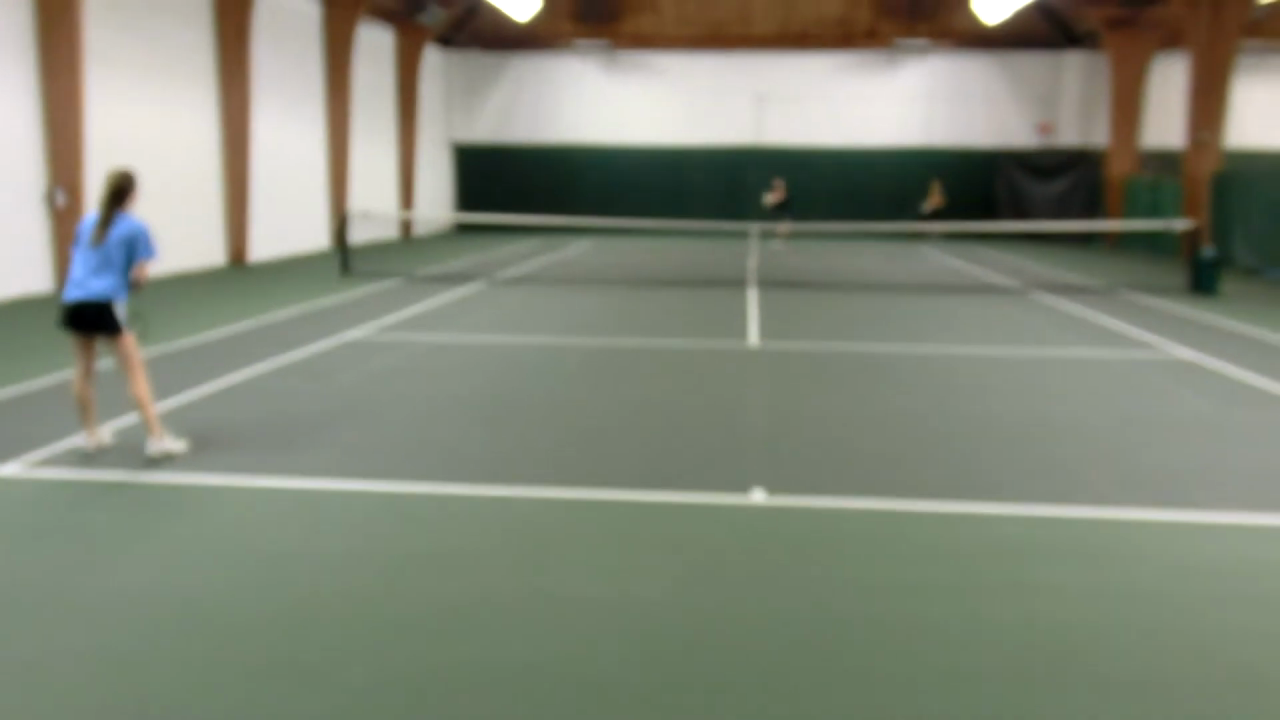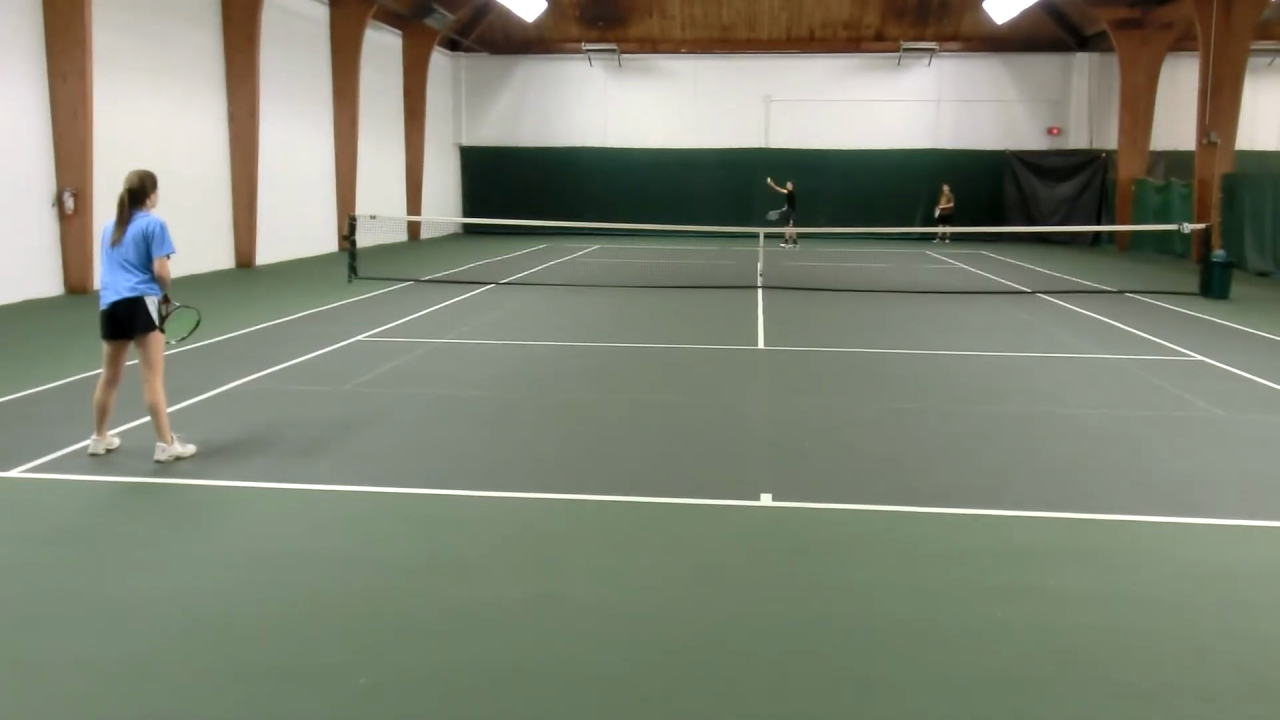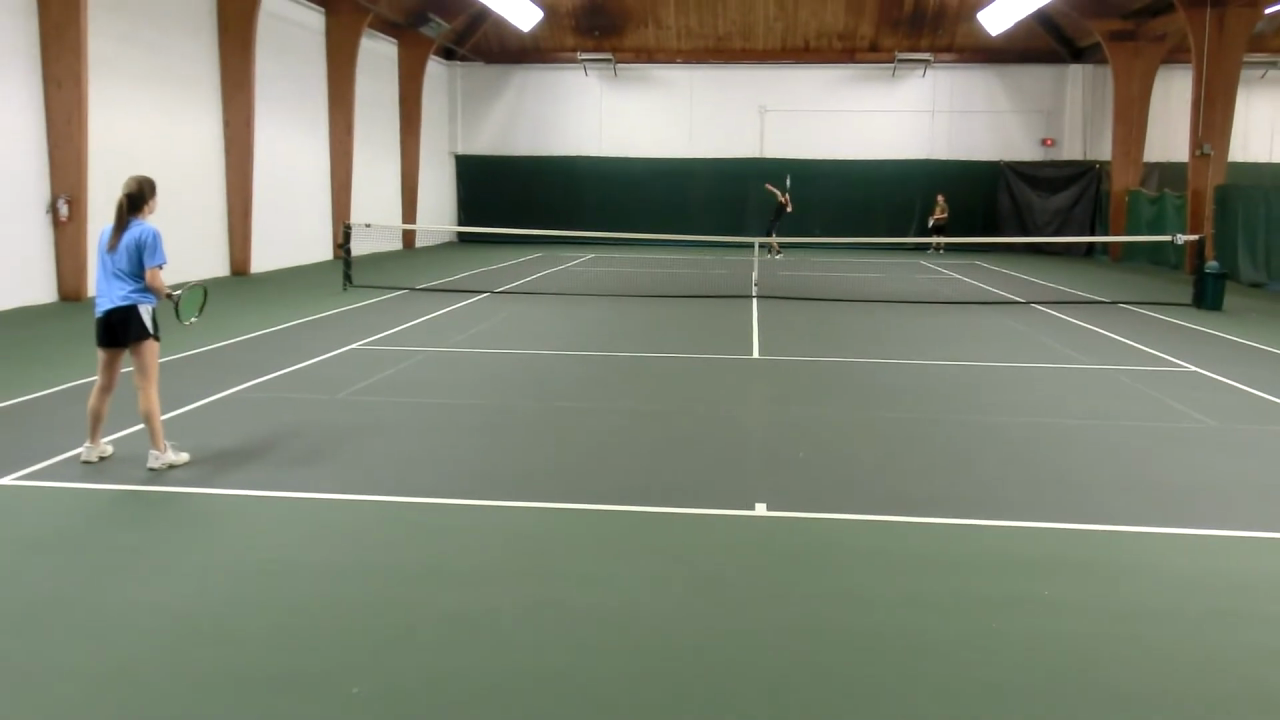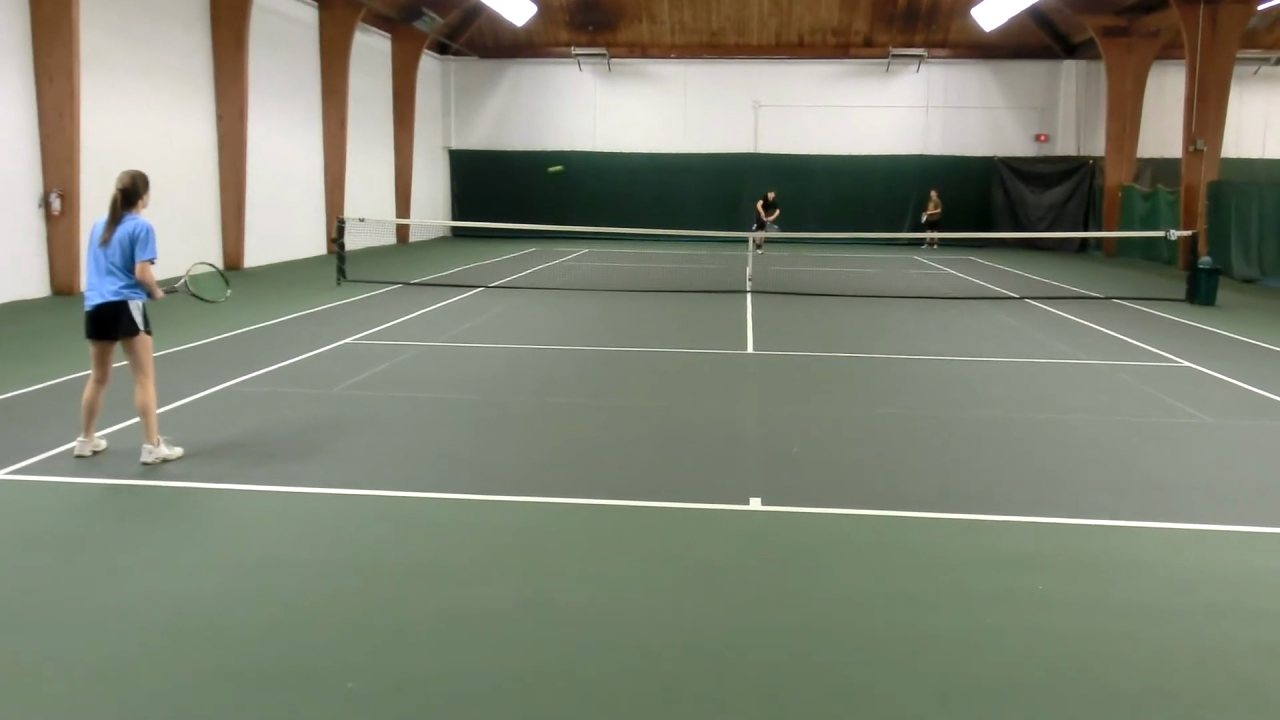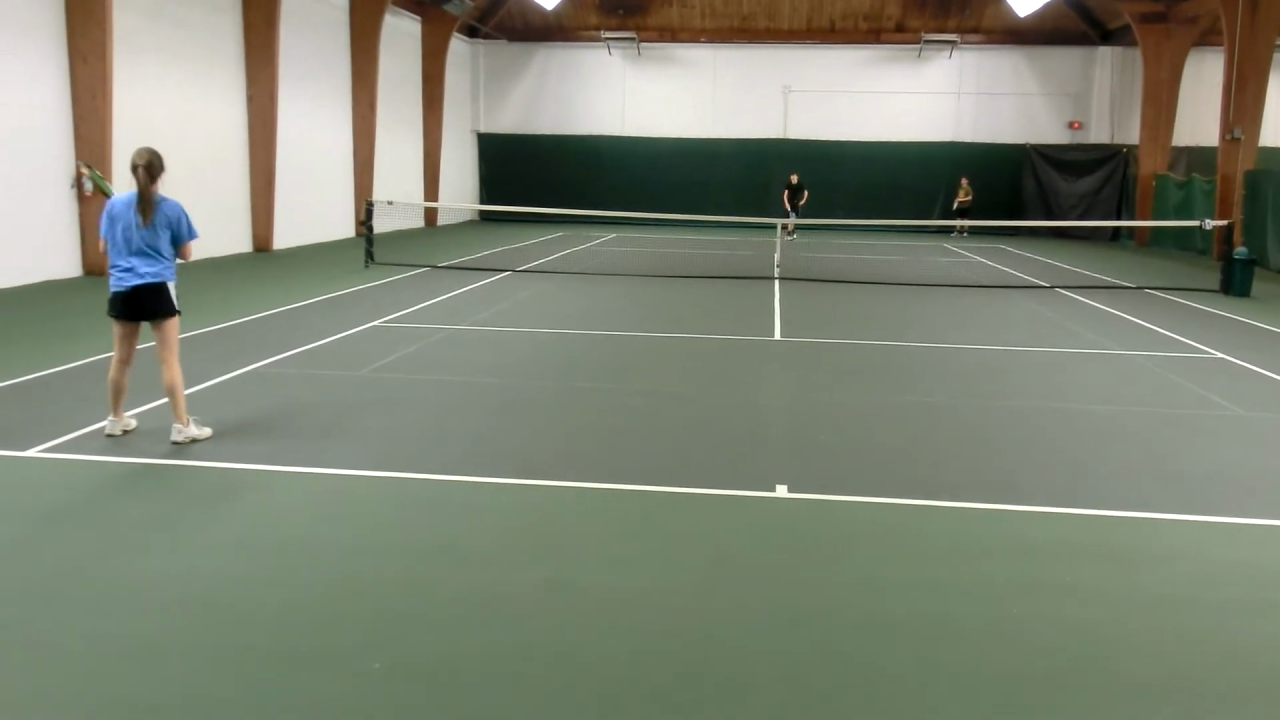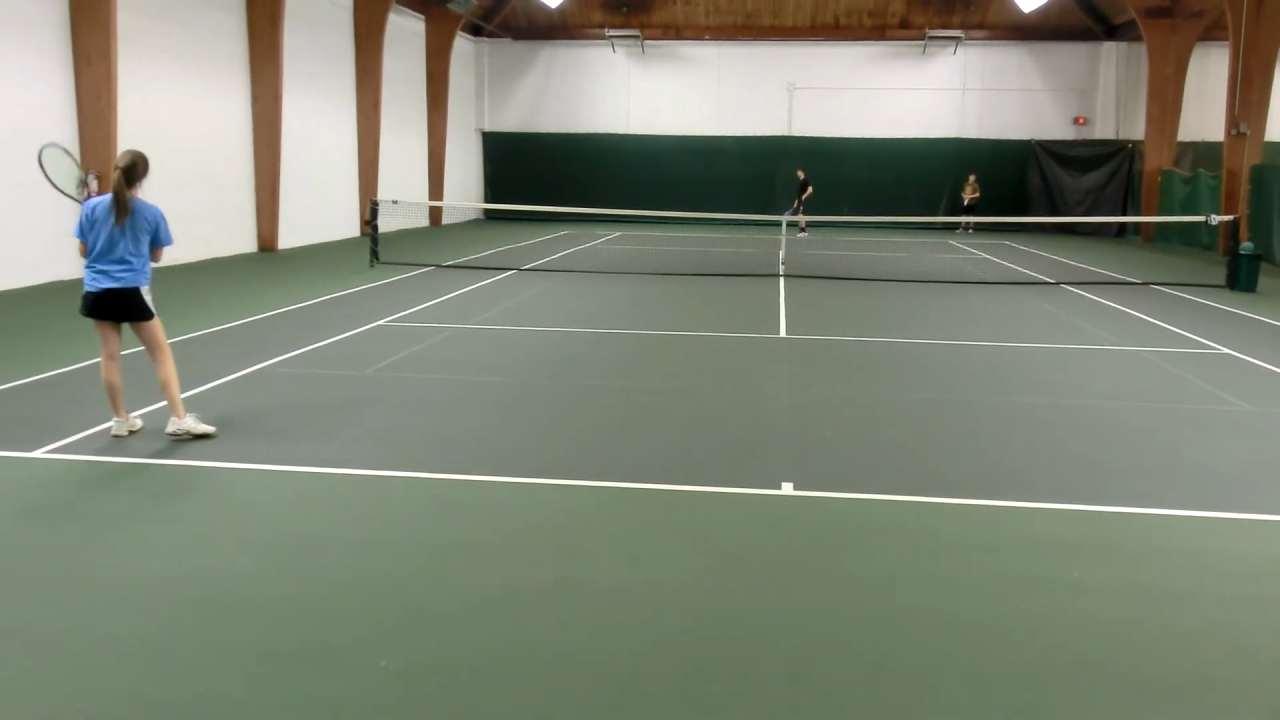
dt=0.7s
person 1, frame 1
left shoulder: (87, 222)
right shoulder: (135, 228)
left elbow: (76, 260)
right elbow: (139, 276)
left hip: (75, 301)
right hip: (107, 303)
left knee: (84, 369)
right knee: (135, 371)
left ankle: (91, 434)
right ankle: (156, 437)
person 1, frame 2
left shoulder: (110, 227)
right shoulder: (153, 224)
right elbow: (160, 271)
right wrist: (164, 291)
left hip: (109, 305)
right hip: (139, 303)
left knee: (109, 376)
right knee: (153, 377)
left ankle: (99, 438)
right ankle: (166, 444)
person 1, frame 3
left shoulder: (108, 232)
right shoulder: (147, 233)
right elbow: (152, 280)
right wrist: (165, 292)
left hip: (105, 312)
right hip: (135, 311)
left knee: (104, 383)
right knee: (147, 385)
left ankle: (92, 445)
right ankle: (159, 451)
person 1, frame 4
left shoulder: (100, 225)
right shoulder: (141, 228)
left elbow: (96, 268)
right elbow: (142, 274)
right wrist: (155, 291)
left hip: (95, 307)
right hip: (125, 306)
left knee: (98, 377)
right knee: (144, 379)
left ankle: (86, 439)
right ankle: (152, 446)
person 1, frame 5
left shoulder: (113, 204)
right shoulder: (172, 209)
left elbow: (103, 248)
right elbow: (185, 254)
left hip: (122, 289)
right hip: (158, 287)
left knee: (121, 358)
right knee: (169, 359)
left ankle: (116, 419)
right ankle: (182, 425)
person 1, frame 6
left shoulder: (92, 207)
right shoulder: (151, 213)
left elbow: (83, 251)
right elbow: (157, 257)
left hip: (97, 291)
right hip: (133, 291)
left knee: (110, 356)
right knee: (162, 353)
left ankle: (121, 420)
right ankle: (179, 418)
